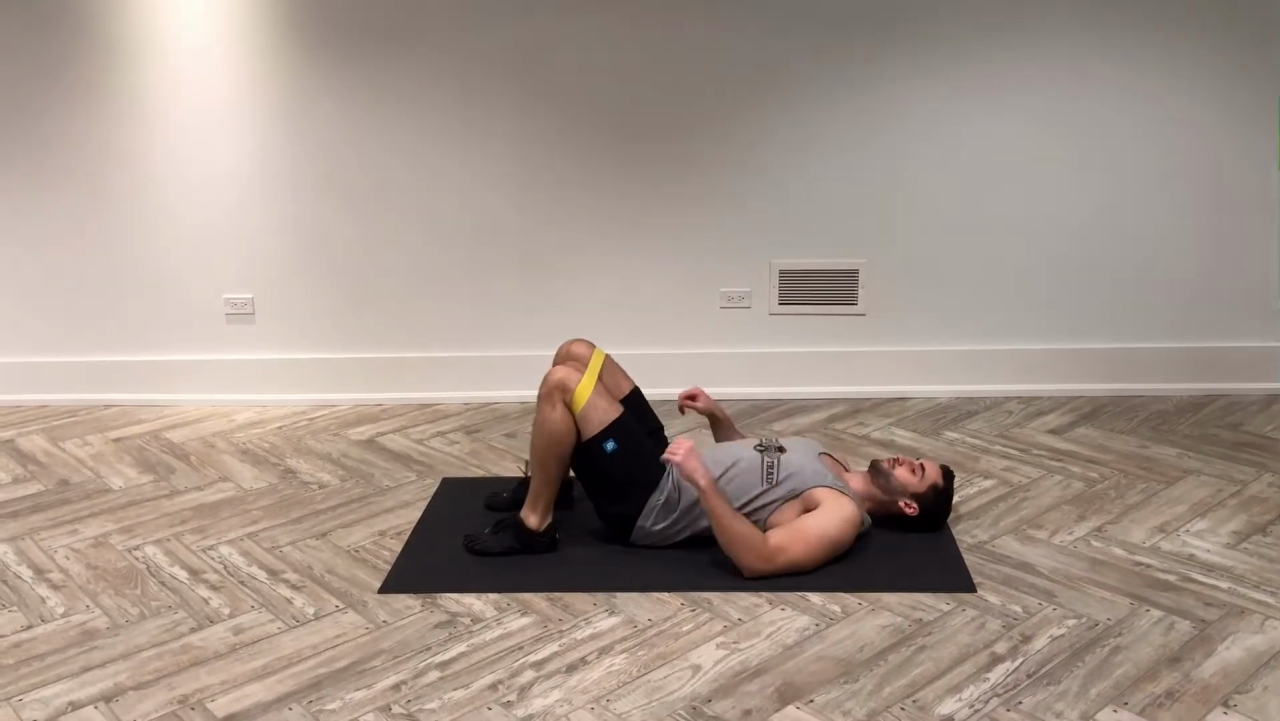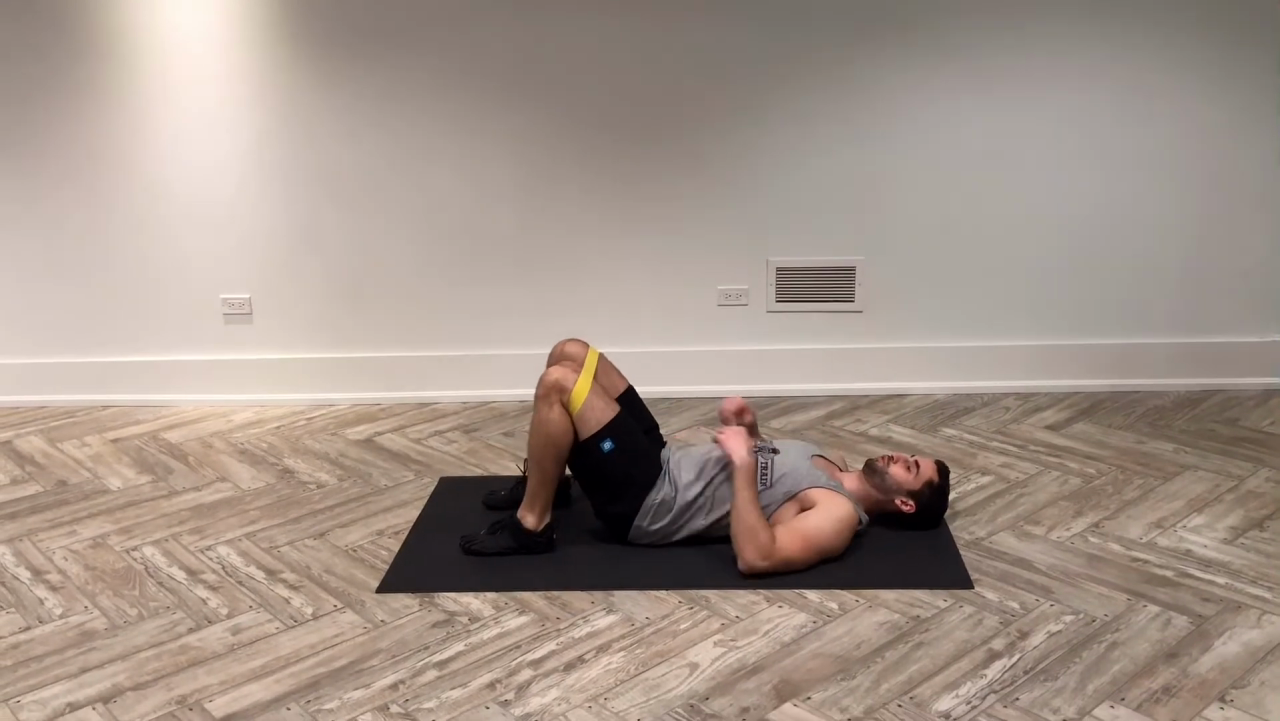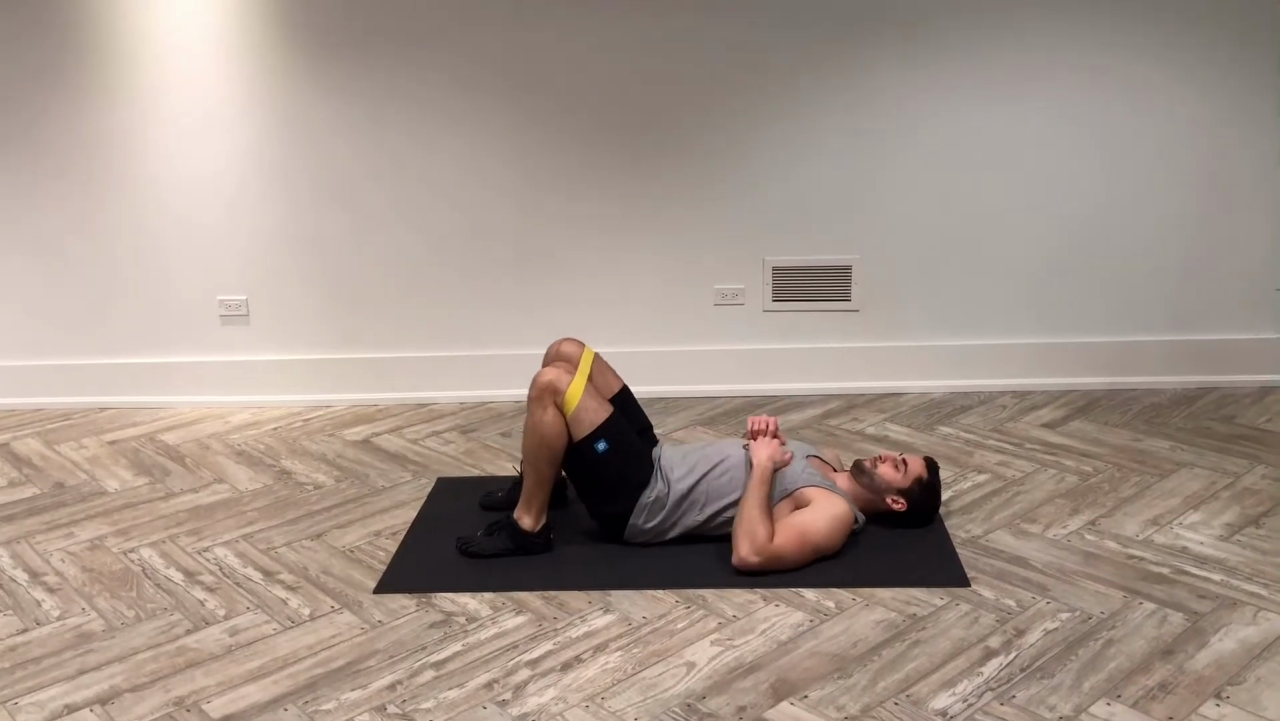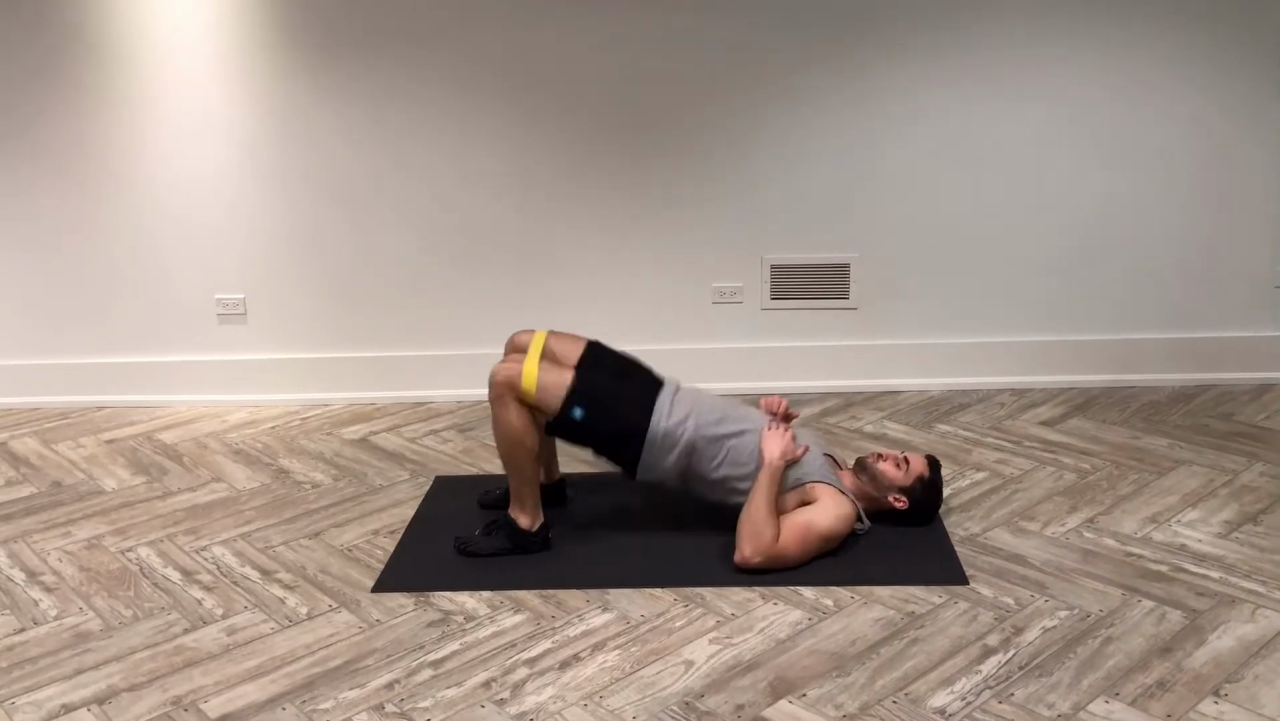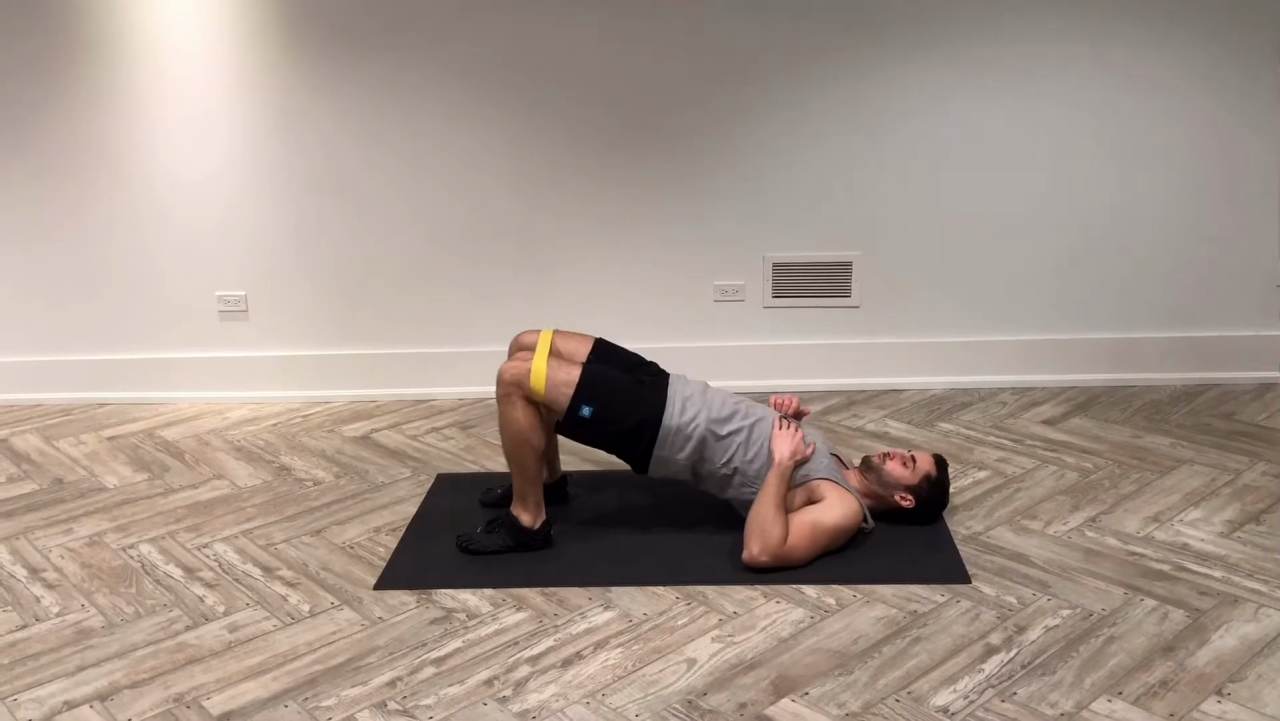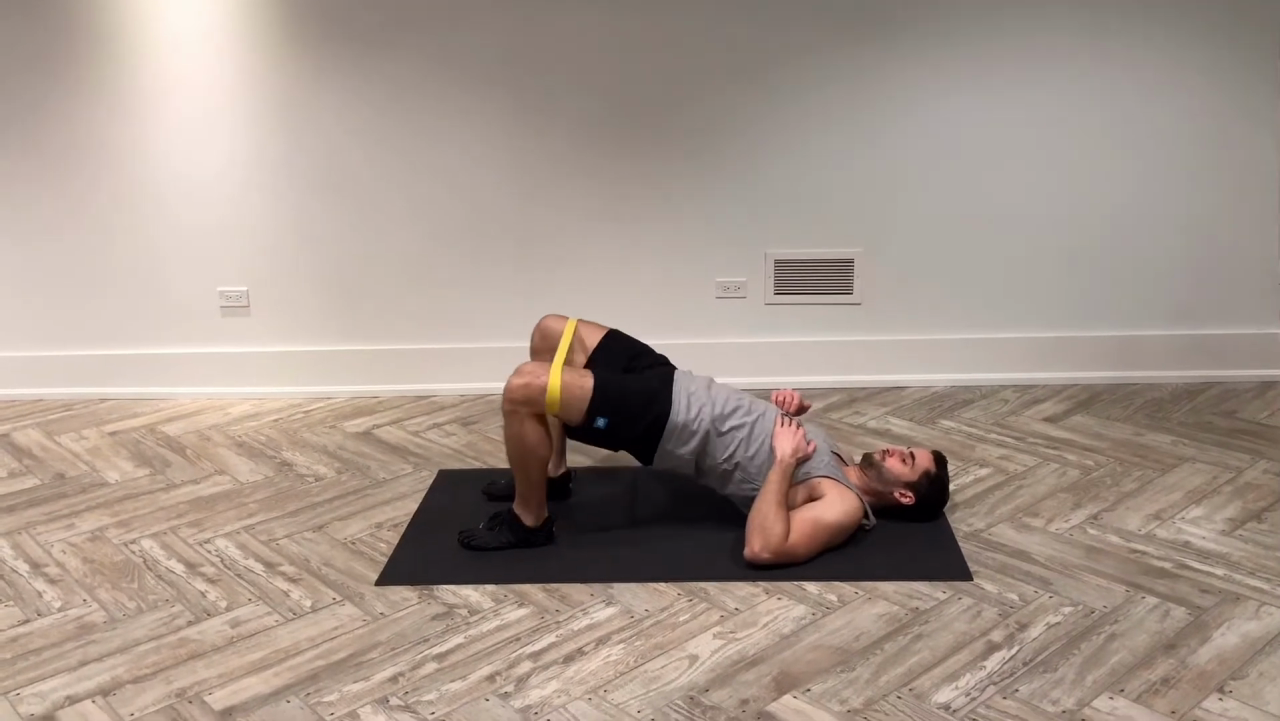
dt=0.4s
person 1, frame 1
left shoulder: (843, 516)
right shoulder: (832, 467)
left elbow: (758, 560)
left wrist: (701, 479)
right wrist: (715, 415)
left hip: (648, 505)
right hip: (660, 467)
left knee: (561, 383)
right knee: (577, 352)
left ankle: (533, 525)
right ankle: (548, 482)
person 1, frame 2
left shoulder: (840, 515)
right shoulder: (832, 464)
left elbow: (755, 558)
left wrist: (741, 463)
right wrist: (746, 424)
left hip: (645, 504)
right hip: (661, 461)
left knee: (558, 382)
right knee: (570, 351)
left ankle: (531, 525)
right ankle: (547, 481)
person 1, frame 3
left shoulder: (834, 515)
right shoulder: (827, 465)
left elbow: (749, 554)
left wrist: (763, 467)
right wrist: (765, 435)
left hip: (639, 502)
right hip: (654, 460)
left knee: (551, 384)
right knee: (567, 352)
left ankle: (527, 526)
right ankle: (544, 482)
person 1, frame 4
left shoulder: (836, 513)
right shoulder: (828, 463)
left elbow: (751, 553)
left wrist: (774, 464)
right wrist: (778, 418)
left hip: (653, 430)
right hip: (660, 400)
left knee: (506, 379)
right knee: (523, 346)
left ankle: (524, 525)
right ankle: (544, 482)
person 1, frame 5
left shoulder: (844, 510)
right shoulder: (832, 461)
left elbow: (760, 551)
left wrist: (784, 463)
right wrist: (788, 414)
left hip: (665, 431)
right hip: (668, 395)
left knee: (515, 377)
right knee: (528, 345)
left ankle: (527, 523)
right ankle: (547, 479)
person 1, frame 6
left shoulder: (844, 507)
right shoulder: (831, 457)
left elbow: (762, 550)
left wrist: (785, 462)
right wrist: (788, 408)
left hip: (671, 422)
right hip: (675, 389)
left knee: (524, 388)
right knee: (553, 330)
left ankle: (528, 521)
right ankle: (551, 474)
